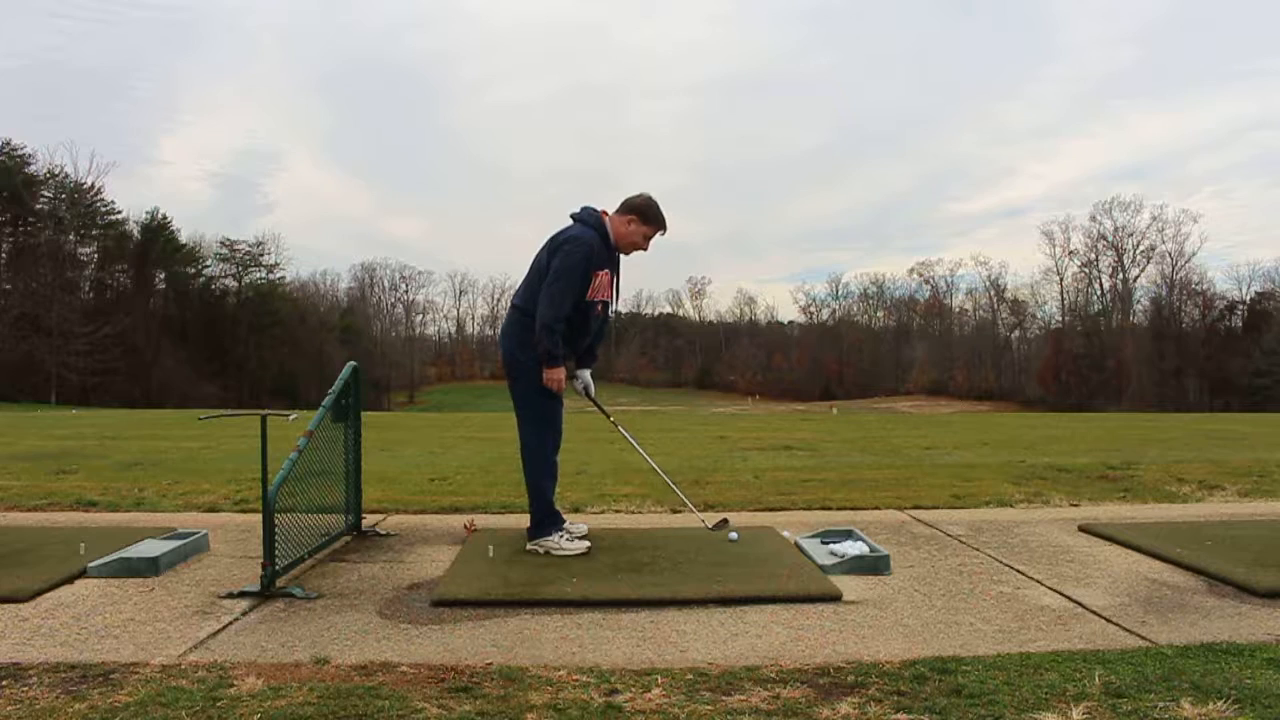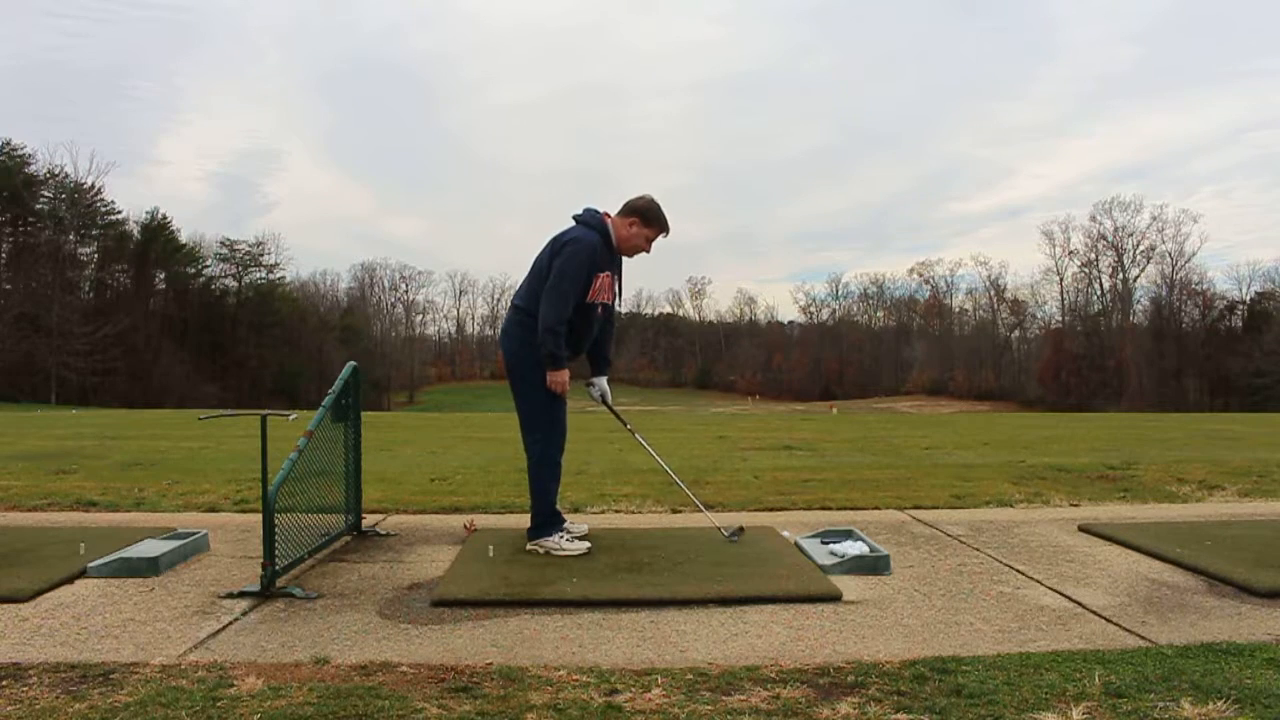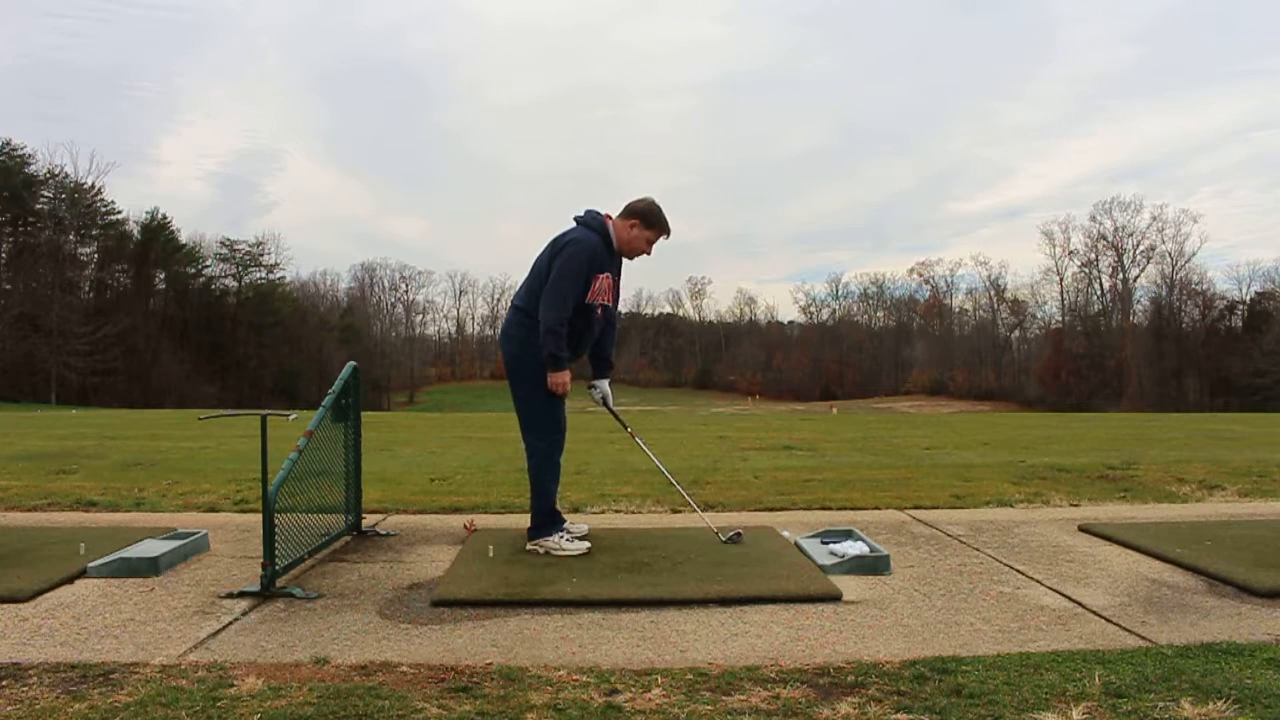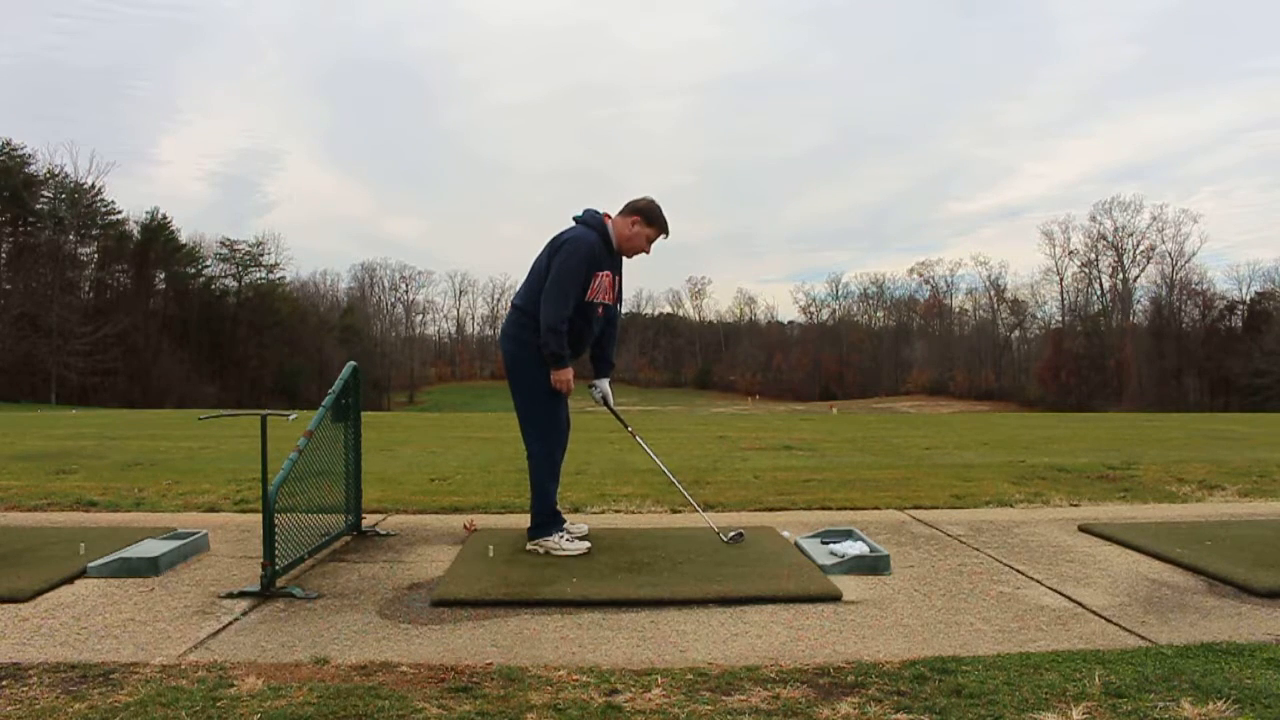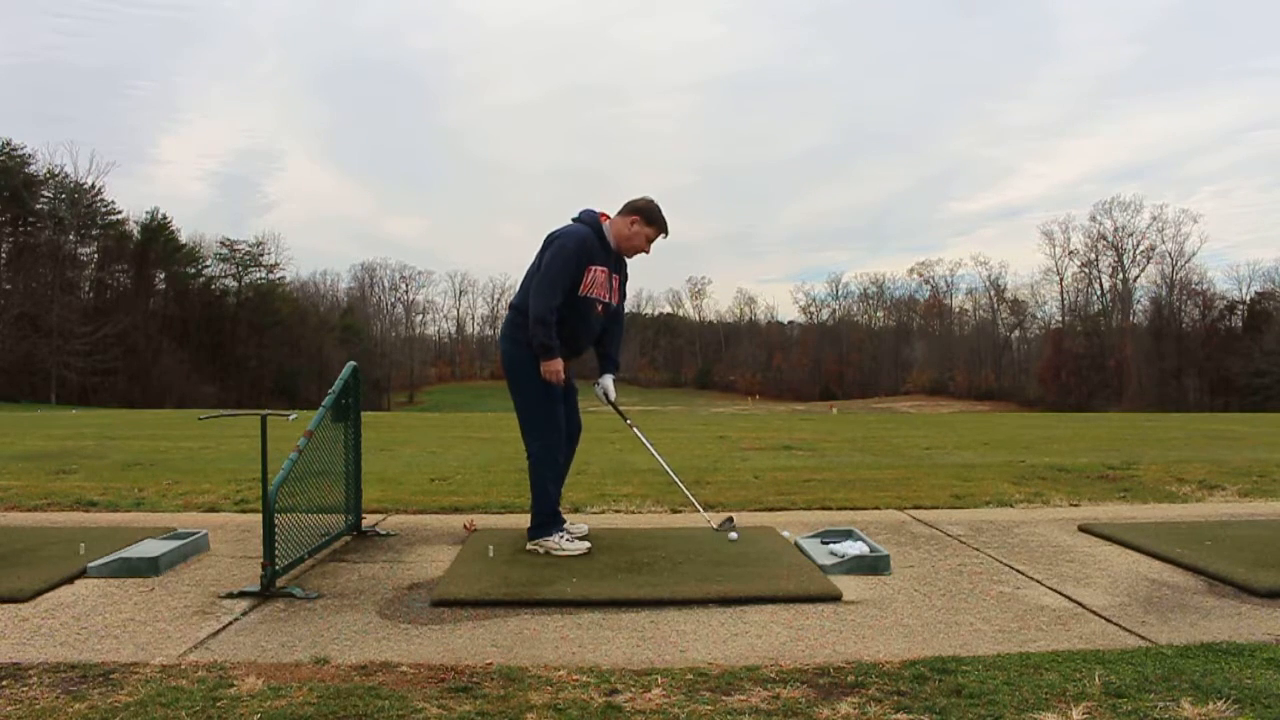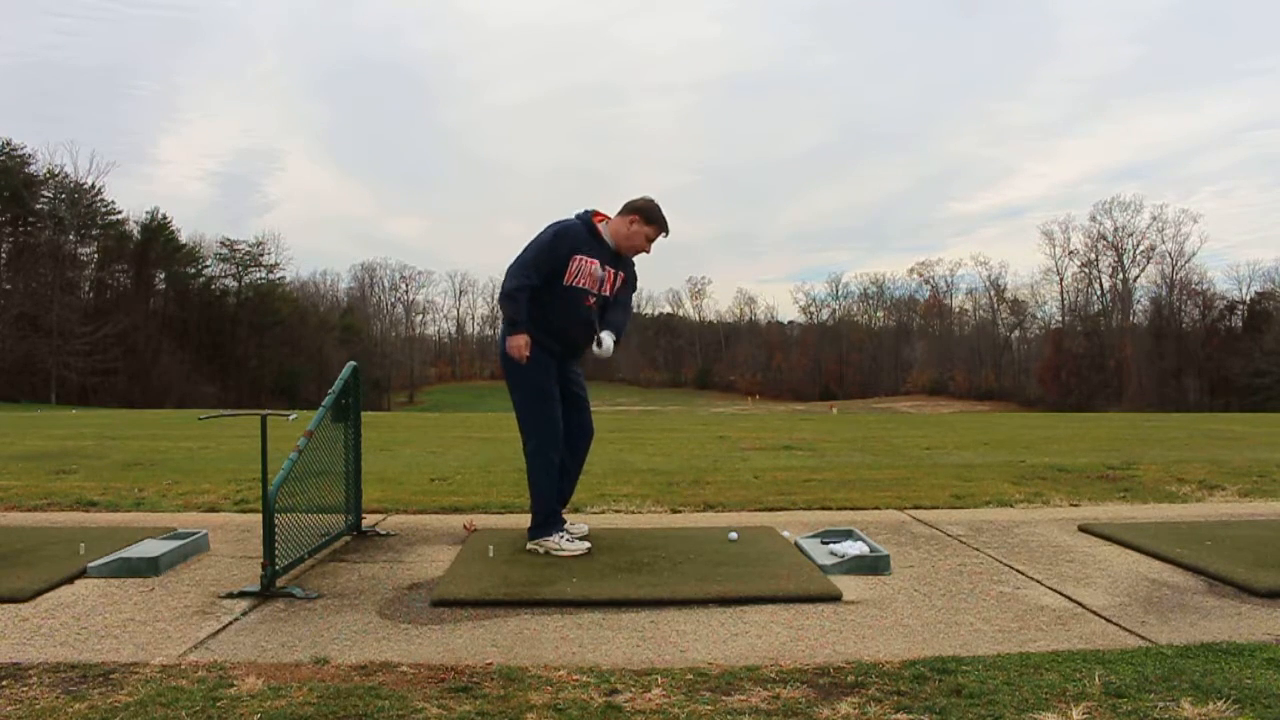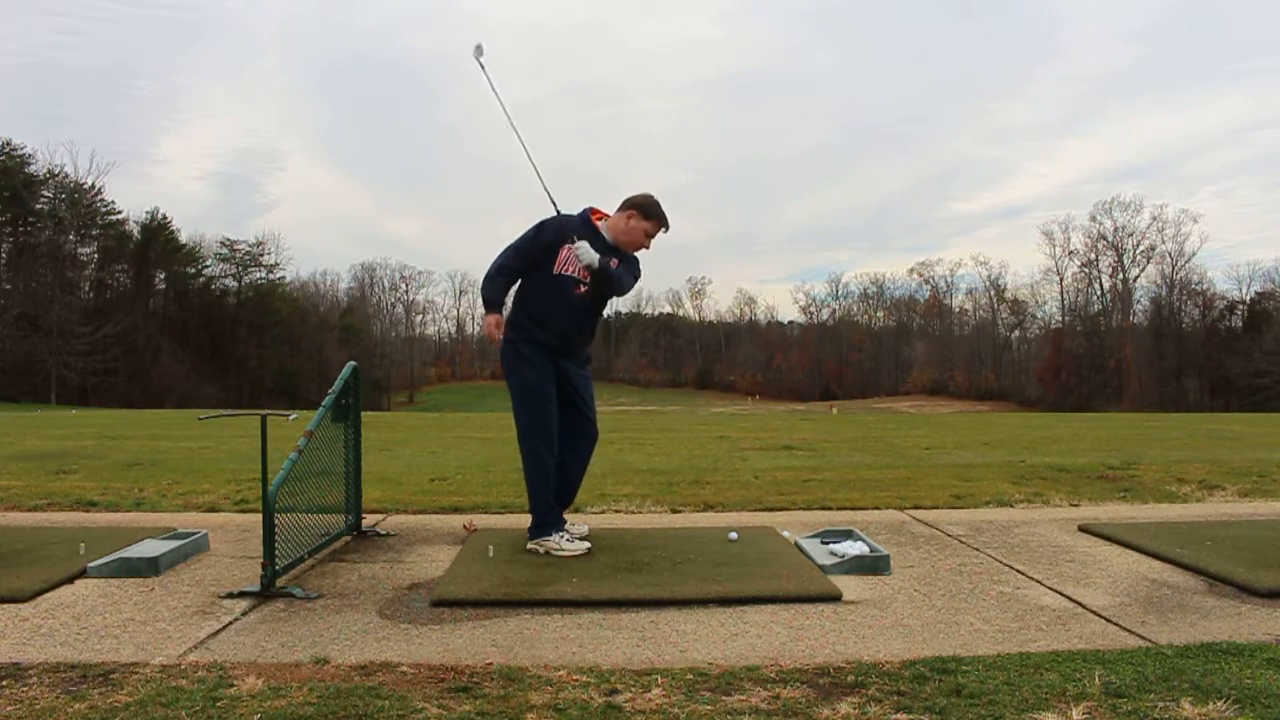
dt=0.3s
person 1, frame 1
left shoulder: (607, 252)
right shoulder: (580, 243)
left elbow: (597, 314)
right elbow: (552, 303)
left wrist: (584, 365)
right wrist: (553, 361)
left hip: (545, 349)
right hip: (529, 346)
left knee: (548, 435)
right knee: (541, 436)
left ankle: (549, 520)
right ankle: (542, 531)
person 1, frame 2
left shoulder: (609, 254)
right shoulder: (582, 245)
left elbow: (603, 318)
right elbow: (553, 305)
left wrist: (600, 372)
right wrist: (557, 363)
left hip: (545, 349)
right hip: (529, 344)
left knee: (553, 435)
right knee: (546, 436)
left ankle: (549, 519)
right ankle: (542, 531)
person 1, frame 3
left shoulder: (610, 258)
right shoulder: (582, 246)
left elbow: (605, 320)
right elbow: (553, 307)
left wrist: (601, 374)
right wrist: (557, 364)
left hip: (546, 350)
right hip: (528, 345)
left knee: (553, 435)
right knee: (545, 436)
left ankle: (549, 519)
right ankle: (542, 530)
person 1, frame 4
left shoulder: (612, 258)
right shoulder: (582, 244)
left elbow: (607, 319)
right elbow: (554, 304)
left wrist: (602, 373)
right wrist: (560, 361)
left hip: (548, 351)
right hip: (529, 345)
left knee: (557, 433)
right knee: (545, 436)
left ankle: (549, 518)
right ankle: (543, 531)
person 1, frame 5
left shoulder: (617, 265)
right shoulder: (575, 241)
left elbow: (613, 319)
right elbow: (541, 296)
left wrist: (608, 370)
right wrist: (547, 353)
left hip: (556, 355)
right hip: (530, 350)
left knee: (567, 433)
right knee: (546, 436)
left ankle: (550, 517)
right ankle: (543, 530)
person 1, frame 6
left shoulder: (623, 268)
right shoulder: (565, 234)
left elbow: (619, 309)
right elbow: (518, 276)
left wrist: (609, 335)
right wrist: (517, 328)
left hip: (564, 356)
right hip: (528, 349)
left knee: (578, 433)
right knee: (545, 437)
left ankle: (552, 515)
right ankle: (544, 529)
person 1, frame 7
left shoulder: (627, 263)
right shoulder: (559, 229)
left elbow: (614, 286)
right elbow: (508, 263)
left wrist: (596, 262)
right wrist: (493, 307)
left hip: (572, 356)
right hip: (527, 347)
left knee: (583, 434)
right knee: (540, 437)
left ankle: (553, 516)
right ankle: (543, 530)
